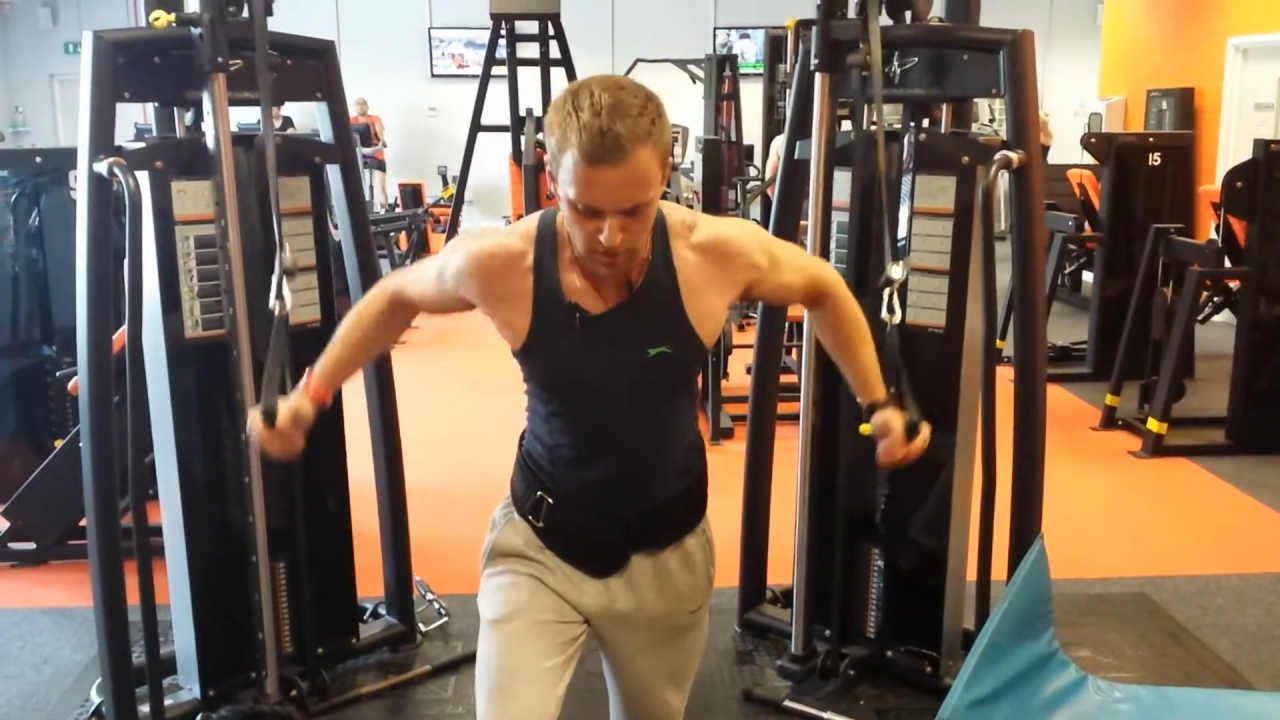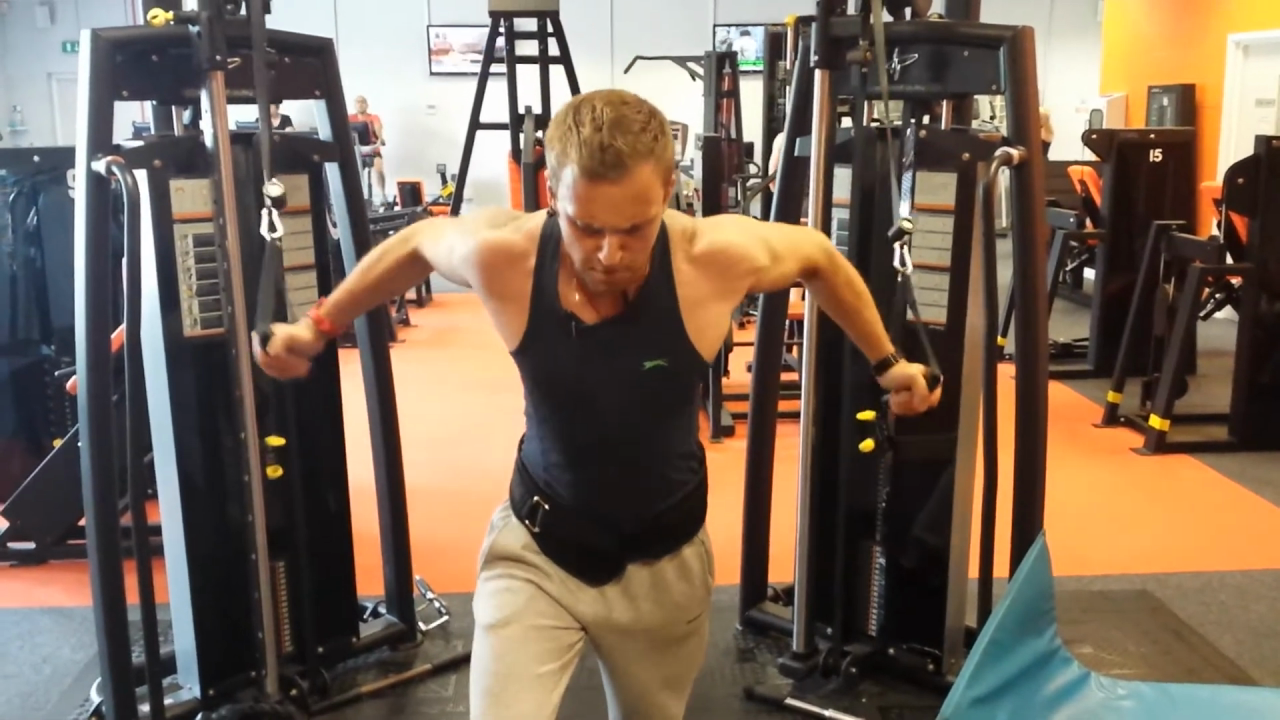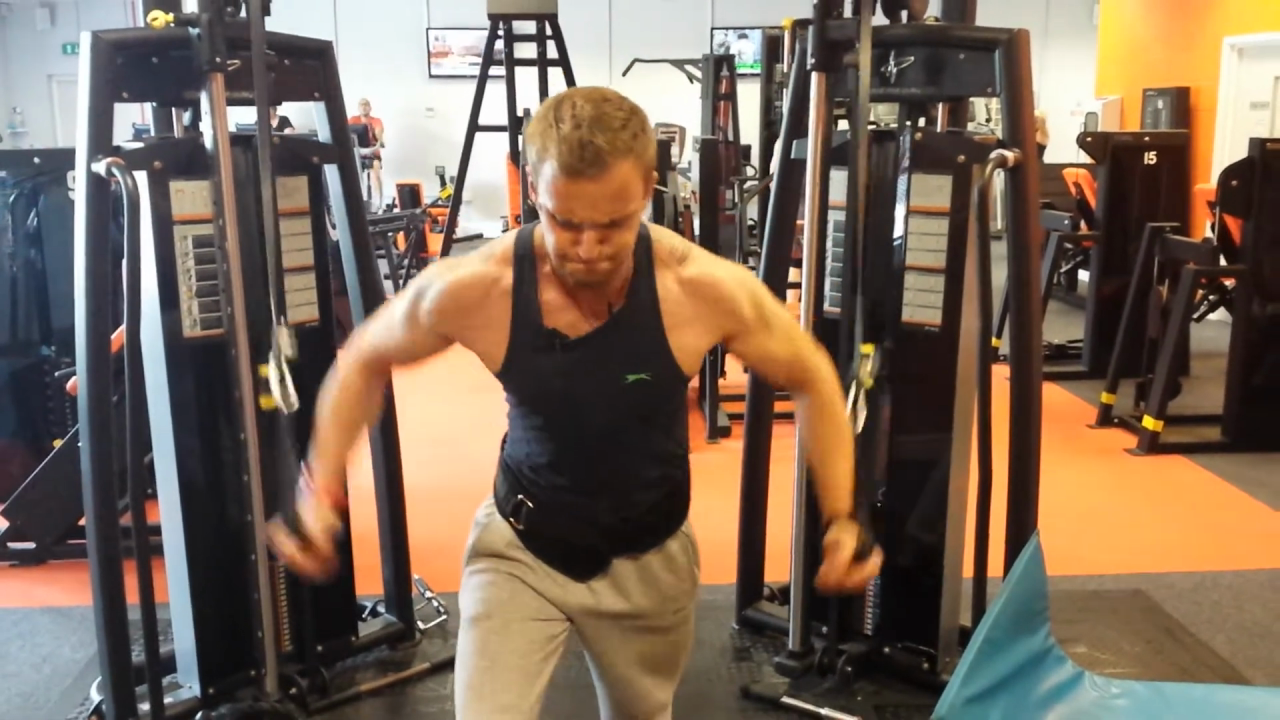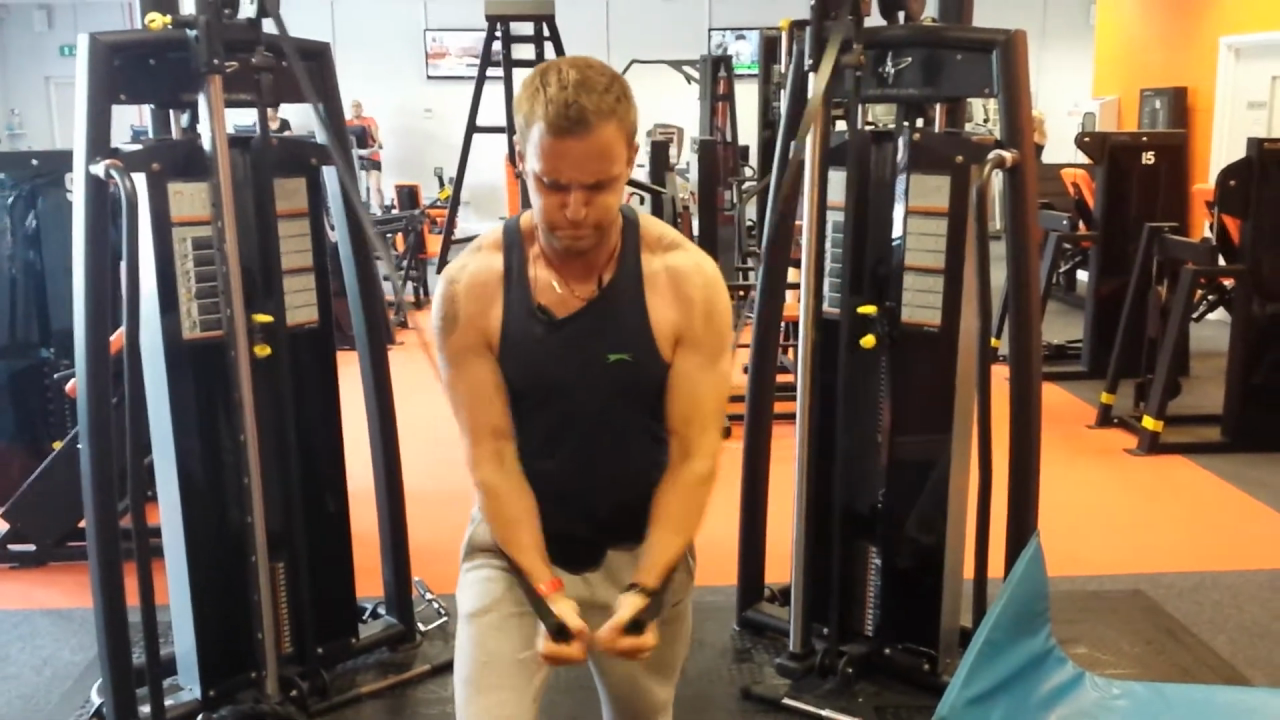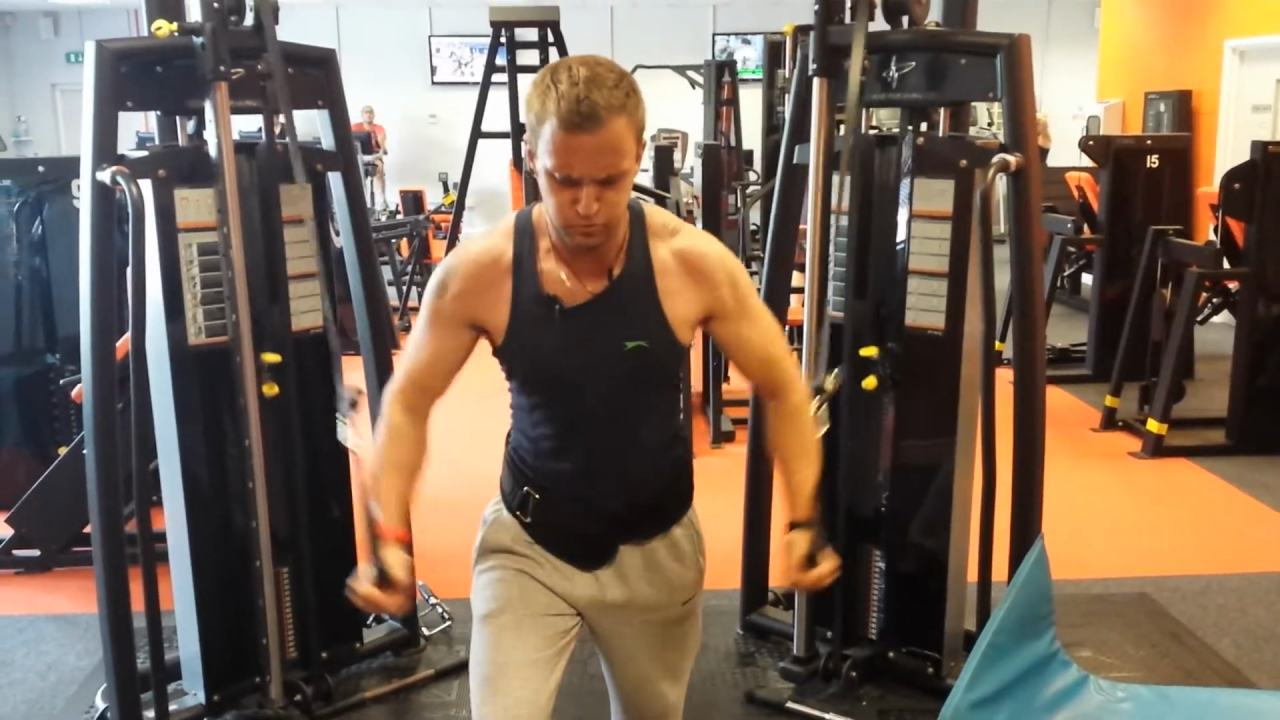
dt=0.3s
person 1, frame 1
left shoulder: (718, 251)
right shoulder: (501, 263)
left elbow: (823, 289)
right elbow: (396, 296)
left wrist: (877, 403)
right wrist: (312, 394)
left hip: (666, 551)
right hip: (538, 544)
person 1, frame 2
left shoulder: (721, 256)
right shoulder: (502, 253)
left elbow: (819, 255)
right elbow: (419, 241)
left wrist: (886, 360)
right wrist: (320, 324)
left hip: (665, 558)
right hip: (535, 551)
person 1, frame 3
left shoulder: (704, 287)
right shoulder: (473, 288)
left elbow: (811, 378)
right elbow: (367, 359)
left wrist: (841, 520)
right wrist: (322, 494)
left hip: (648, 554)
right hip: (519, 546)
person 1, frame 4
left shoulder: (686, 279)
right shoulder: (472, 284)
left elbow: (694, 457)
right elbow: (490, 456)
left wrist: (645, 589)
right wrist: (546, 592)
left hip: (642, 542)
right hip: (518, 538)
person 1, frame 5
left shoulder: (695, 263)
right shoulder: (477, 272)
left elbow: (784, 388)
right elbow: (407, 404)
left wrist: (803, 520)
right wrist: (389, 538)
left hip: (656, 544)
right hip: (528, 542)
